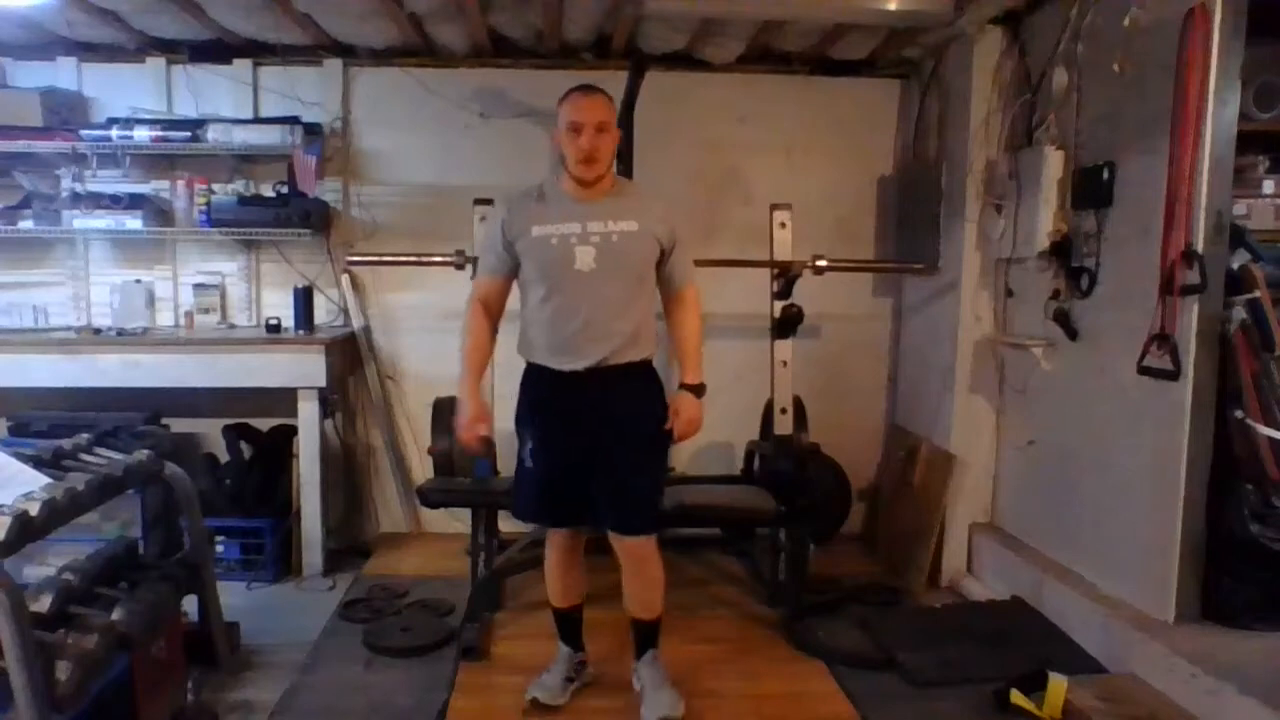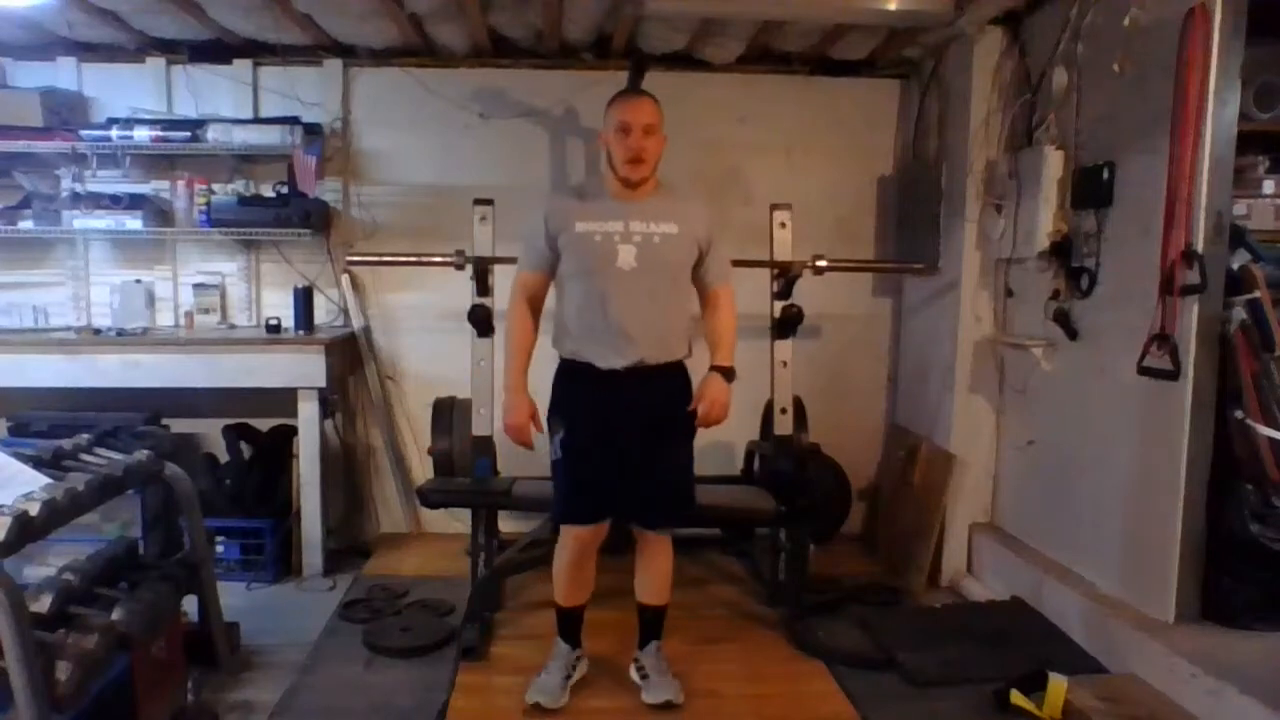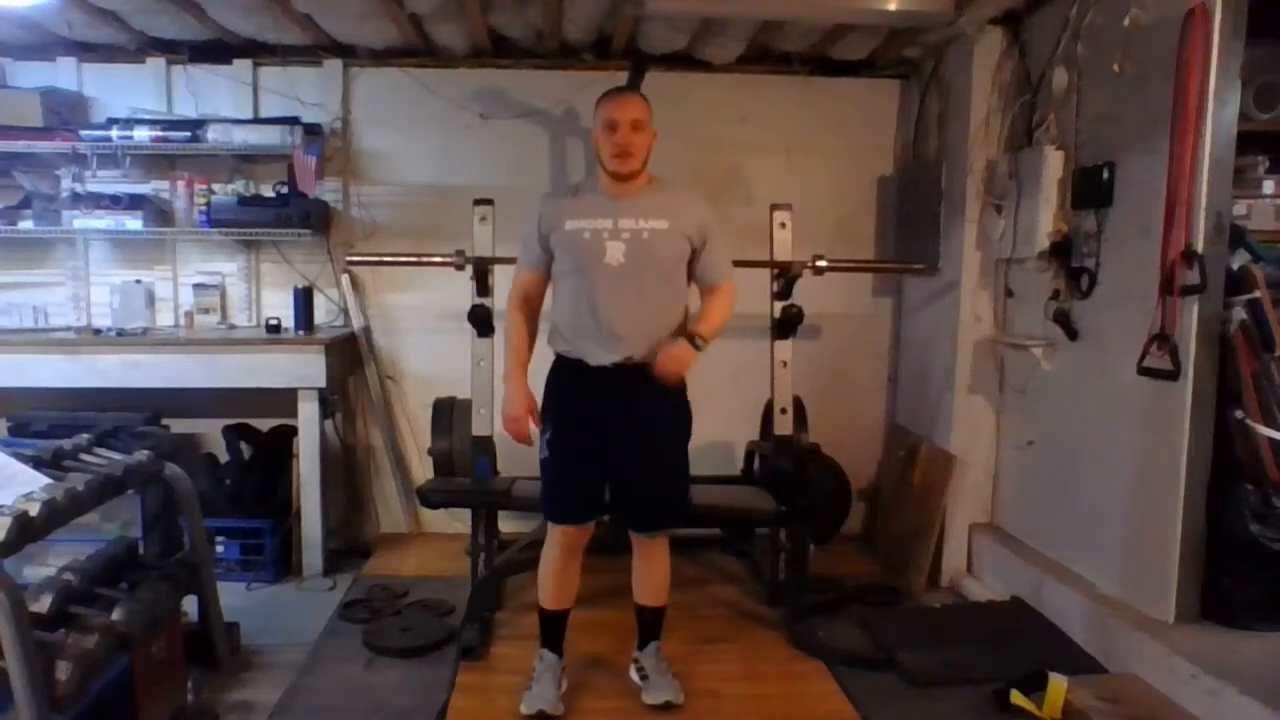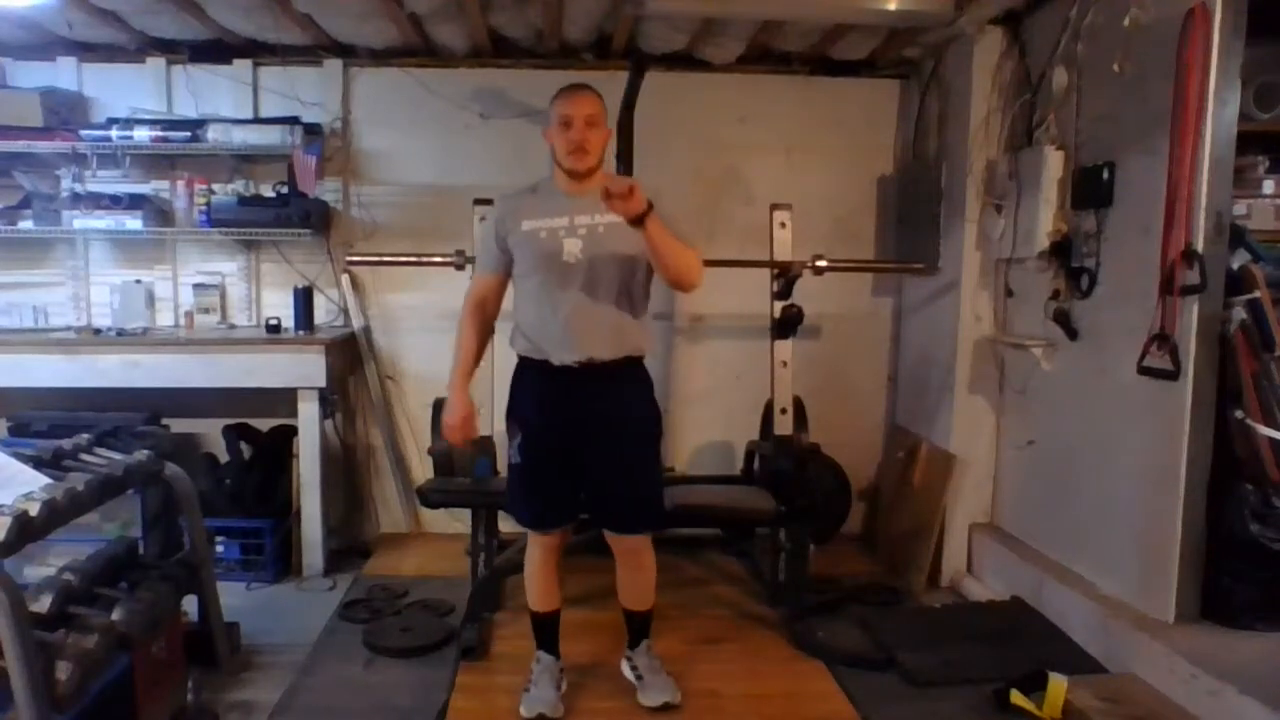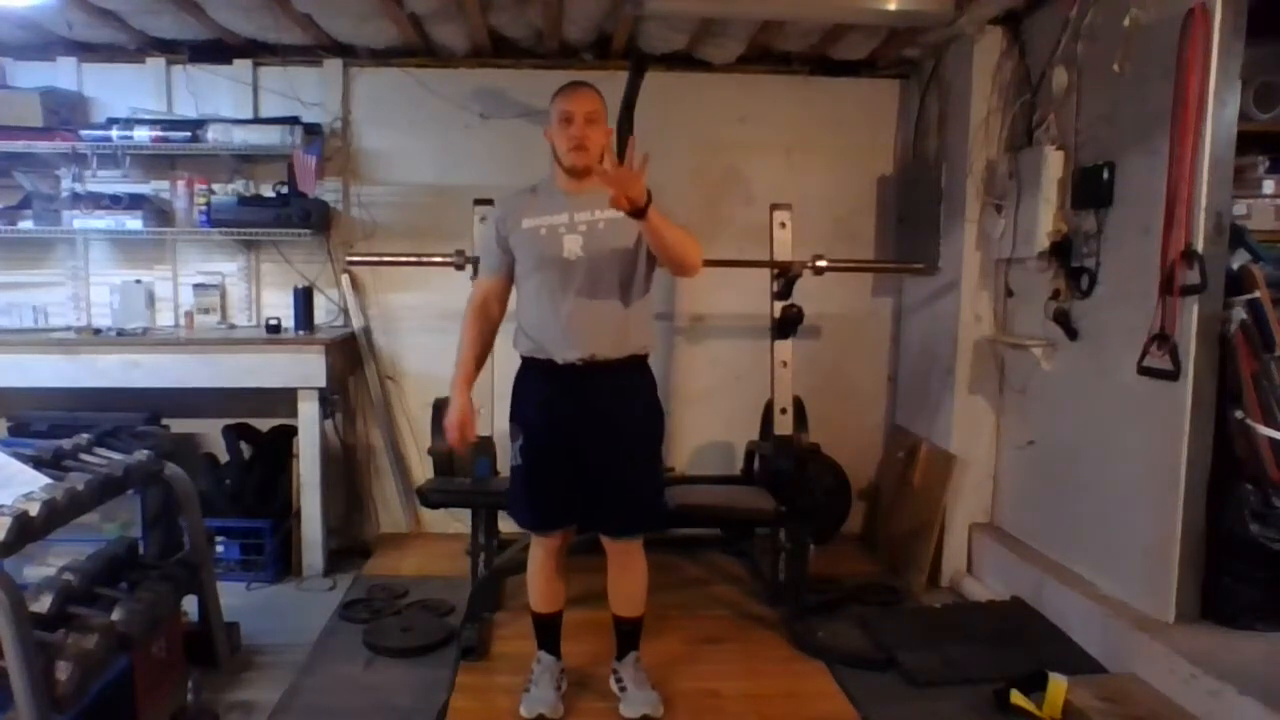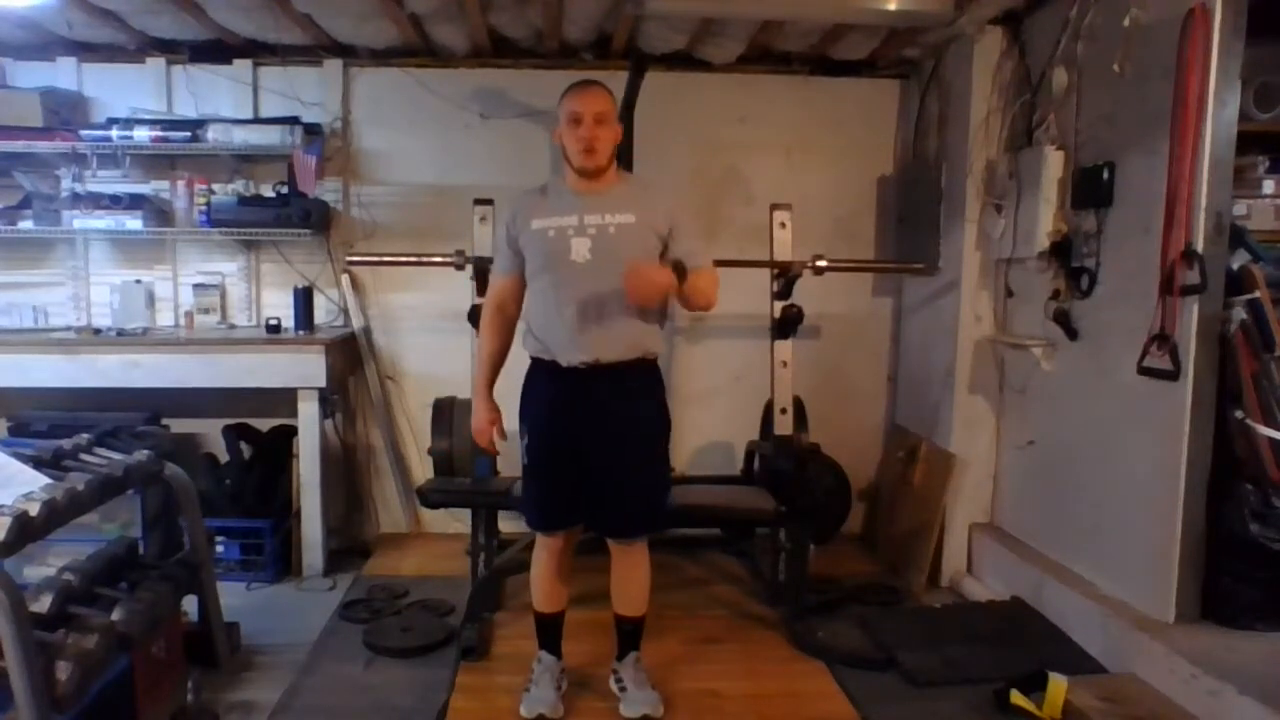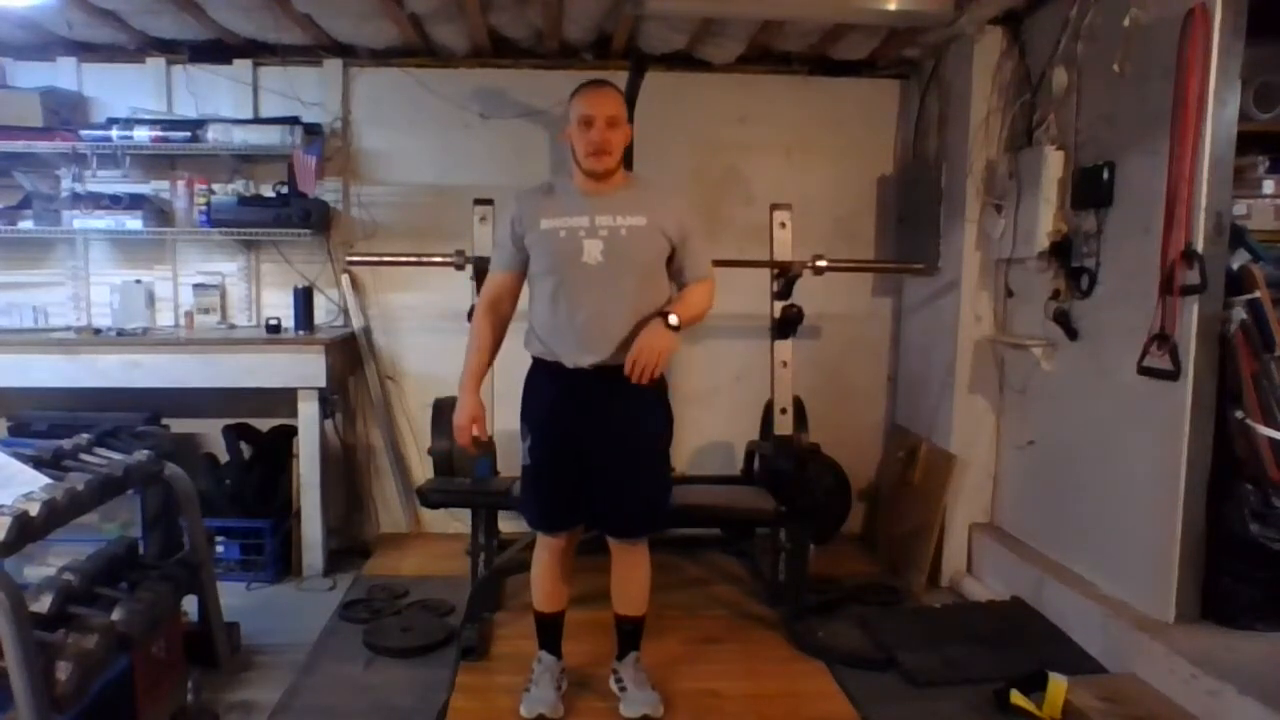
dt=0.4s
person 1, frame 1
left shoulder: (651, 215)
right shoulder: (521, 215)
left elbow: (683, 302)
right elbow: (483, 305)
left wrist: (691, 385)
right wrist: (470, 392)
left hip: (630, 389)
right hip: (551, 391)
left knee: (636, 541)
right knee: (562, 535)
left ankle: (648, 662)
right ankle: (571, 654)
person 1, frame 2
left shoulder: (691, 218)
right shoulder: (564, 213)
left elbow: (718, 300)
right elbow: (525, 300)
left wrist: (721, 370)
right wrist: (515, 387)
left hip: (662, 390)
right hip: (584, 387)
left knee: (654, 531)
right knee: (580, 532)
left ankle: (649, 653)
right ankle: (568, 650)
person 1, frame 3
left shoulder: (686, 211)
right shoulder: (557, 212)
left elbow: (722, 294)
right elbow: (523, 301)
left wrist: (692, 340)
right wrist: (515, 382)
left hip: (653, 388)
right hip: (575, 384)
left knee: (650, 531)
right knee: (565, 530)
left ankle: (648, 654)
right ankle: (550, 661)
person 1, frame 4
left shoulder: (637, 207)
right shoulder: (515, 212)
left elbow: (689, 278)
right elbow: (480, 304)
left wrist: (642, 219)
right wrist: (459, 390)
left hip: (619, 385)
right hip: (541, 386)
left knee: (631, 535)
right knee: (545, 535)
left ankle: (641, 653)
right ankle: (547, 663)
person 1, frame 5
left shoulder: (638, 200)
right shoulder: (516, 211)
left elbow: (690, 264)
right elbow: (484, 307)
left wrist: (639, 207)
right wrist: (461, 391)
left hip: (623, 385)
right hip: (544, 386)
left knee: (625, 536)
right knee: (547, 535)
left ankle: (628, 664)
right ankle: (548, 663)
person 1, frame 6
left shoulder: (652, 205)
right shoulder: (527, 211)
left elbow: (708, 287)
right elbow: (500, 306)
left wrist: (672, 275)
right wrist: (482, 393)
left hip: (630, 387)
right hip: (552, 387)
left knee: (628, 537)
right knee: (551, 535)
left ankle: (628, 663)
right ankle: (548, 663)
person 1, frame 7
left shoulder: (660, 209)
right shoulder: (532, 209)
left elbow: (703, 285)
right elbow: (494, 302)
left wrist: (667, 321)
right wrist: (469, 388)
left hip: (634, 392)
right hip: (554, 389)
left knee: (630, 536)
right knee: (553, 535)
left ankle: (628, 663)
right ankle: (549, 663)
